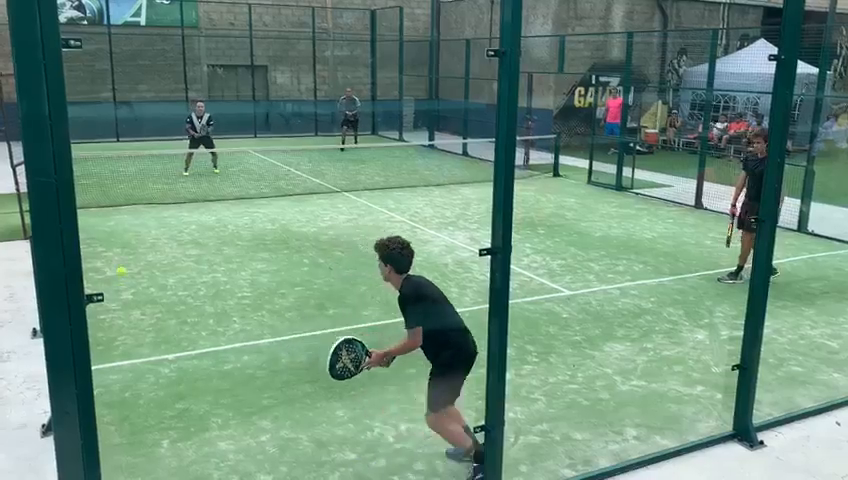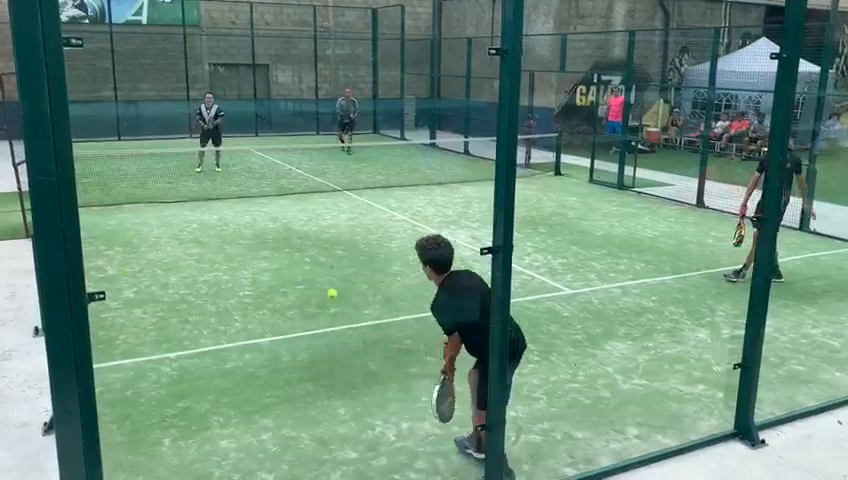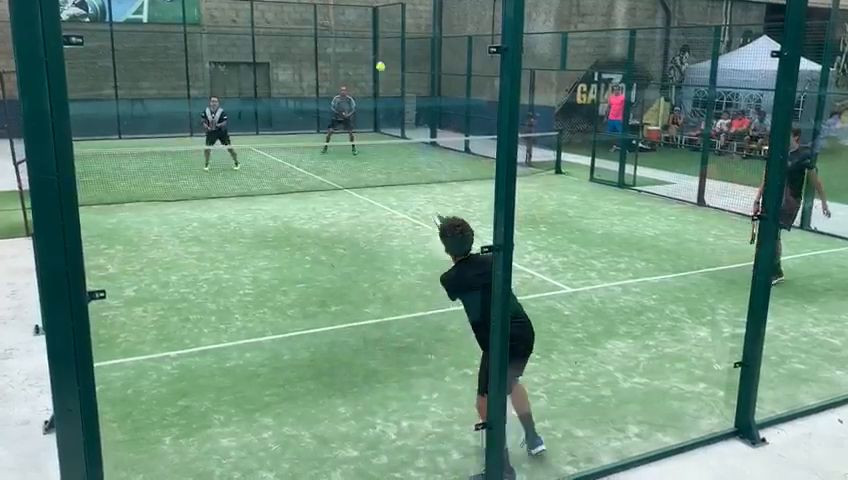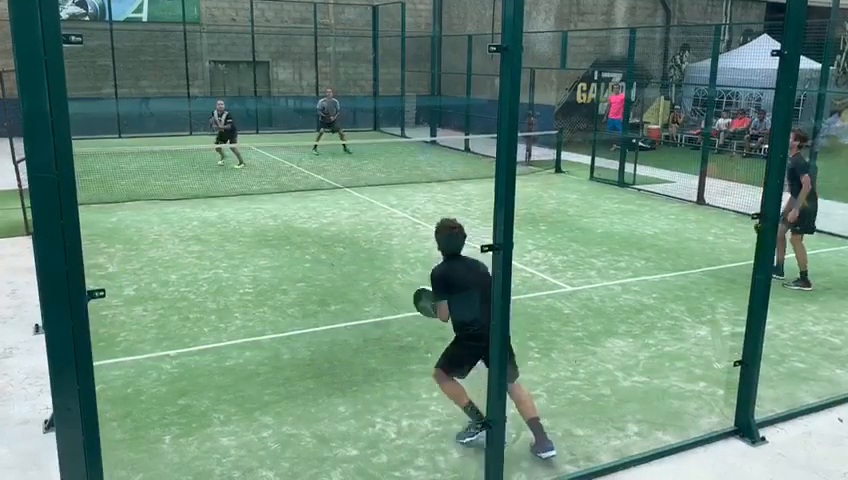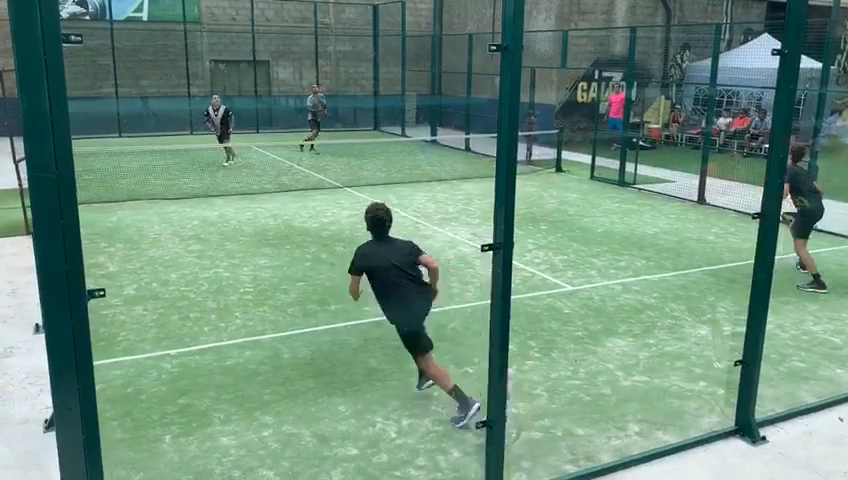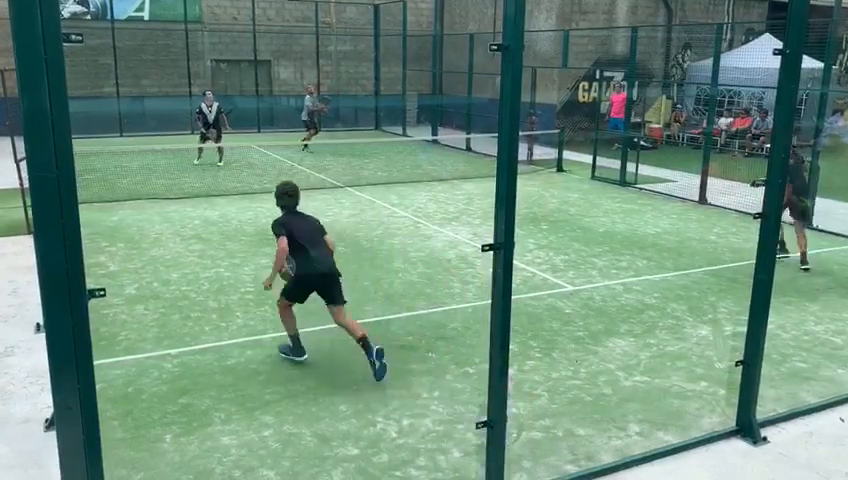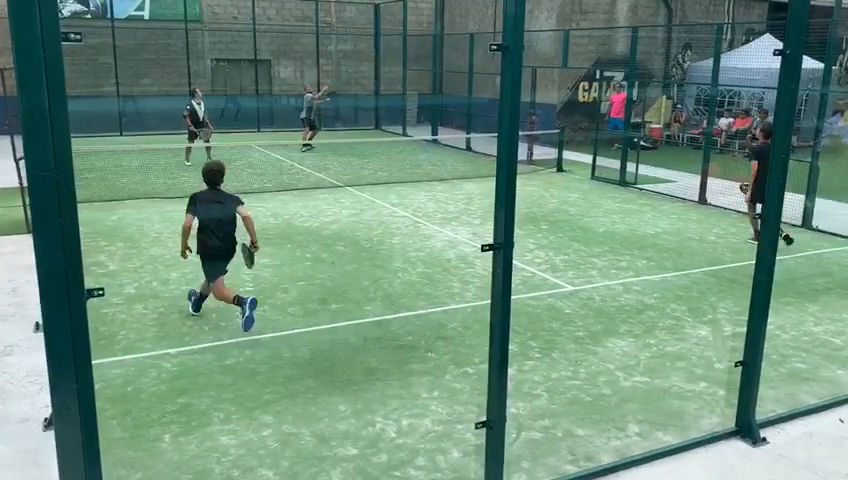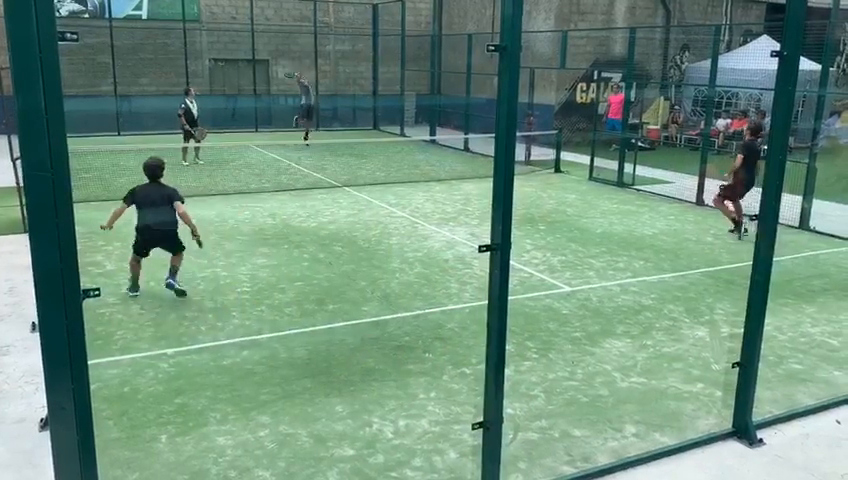
dt=0.3s
person 1, frame 1
left shoulder: (408, 295)
right shoulder: (417, 283)
left elbow: (415, 340)
left wrist: (385, 355)
right wrist: (390, 352)
left hip: (453, 355)
right hip: (454, 349)
left knee: (435, 419)
right knee: (442, 405)
left ankle: (484, 463)
right ankle: (474, 449)
person 1, frame 2
left shoulder: (440, 303)
right shoulder: (467, 276)
left elbow: (456, 342)
left wrist: (448, 366)
right wrist: (451, 342)
right hip: (513, 340)
left knee: (481, 416)
right knee: (474, 376)
right ankle: (478, 443)
person 1, frame 3
left shoulder: (449, 279)
right shoulder: (492, 260)
right hip: (525, 332)
left knee: (486, 404)
right knee: (512, 381)
right ankle: (533, 438)
person 1, frame 4
left shoulder: (439, 273)
right shoulder: (478, 266)
left elbow: (444, 316)
left wrist: (438, 311)
left hip: (470, 336)
left knee: (441, 375)
right knee: (512, 386)
left ankle: (479, 422)
right ankle: (543, 442)
person 1, frame 5
left shoulder: (363, 252)
right shoulder: (407, 245)
left elbow: (355, 291)
right elbow: (433, 265)
left wrist: (356, 296)
right wrist: (434, 288)
left hip: (401, 312)
right hip: (421, 302)
left knee: (427, 361)
left ankle: (466, 403)
right ankle: (423, 375)
person 1, frame 6
left shoulder: (280, 223)
right shoulder: (312, 220)
left elbow: (282, 248)
right elbow: (331, 246)
left wrist: (272, 275)
left hip: (306, 273)
right hip: (328, 269)
left knee: (284, 305)
right knee: (341, 316)
left ankle: (297, 349)
right ankle: (370, 350)
person 1, frame 7
left shoulder: (196, 198)
right shoulder: (232, 198)
left elbow: (187, 224)
right elbow: (246, 216)
left wrist: (183, 246)
right wrist: (254, 241)
left hip: (209, 248)
right hip: (228, 247)
left knee: (217, 288)
right knee: (213, 275)
left ankle: (244, 303)
right ankle: (197, 301)
person 1, frame 8
left shoulder: (137, 190)
right shoulder: (171, 192)
left elbow: (120, 210)
right elbow: (181, 212)
left wrist: (108, 224)
right wrist: (194, 230)
left hip: (146, 231)
right hip: (168, 231)
left knee: (136, 258)
right knee: (178, 252)
left ankle: (134, 287)
right ankle: (172, 279)
person 2, frame 1
right shoulder: (749, 158)
right elbow: (742, 181)
left wrist: (776, 210)
right wrist: (733, 203)
left hip: (761, 205)
right hip: (748, 202)
left knee: (747, 237)
right knee: (751, 238)
left ankle: (737, 273)
right ankle: (769, 268)
person 2, frame 2
left shoulder: (794, 160)
right shoulder: (766, 159)
left elbow: (801, 183)
right elbow: (754, 181)
left wrist: (807, 204)
right wrist: (744, 203)
left hip: (779, 204)
right hip: (764, 202)
left knee: (758, 236)
left ankle: (743, 271)
right ankle: (775, 271)
person 2, frame 3
left shoulder: (804, 156)
left elbow: (815, 180)
left wrist: (824, 203)
right wrist: (757, 200)
left hip: (791, 202)
left ankle: (776, 272)
right ankle: (776, 269)
person 2, frame 4
left shoulder: (798, 162)
right shoulder: (793, 160)
left elbow: (807, 186)
left wrist: (796, 209)
right wrist: (791, 206)
left hip: (804, 205)
right hip: (797, 202)
left knee: (795, 239)
right knee: (780, 231)
left ankle: (804, 280)
right ankle: (778, 268)
person 2, frame 5
left shoulder: (788, 171)
right shoulder: (803, 171)
left elbow: (784, 193)
right elbow: (819, 191)
left hip: (805, 207)
right hip: (817, 207)
left knee: (799, 246)
right knee: (794, 227)
left ankle: (818, 282)
right ankle: (803, 263)
person 2, frame 6
right shoulder: (797, 156)
right elbow: (804, 170)
left hip: (791, 195)
right hip: (802, 197)
right knee: (800, 229)
left ankle: (782, 247)
right ankle: (804, 259)
person 2, frame 7
left shoulder: (756, 149)
left elbow: (753, 170)
left wrist: (749, 191)
left hip: (759, 185)
left knee: (751, 207)
left ankle: (758, 234)
person 2, frame 8
left shoulder: (745, 145)
right shoulder: (757, 147)
left elbow: (737, 164)
right elbow: (756, 167)
left wrist: (729, 174)
left hip: (740, 180)
right hip: (749, 180)
left knee: (717, 200)
right knee: (735, 200)
left ankle: (737, 223)
right ankle: (739, 226)
